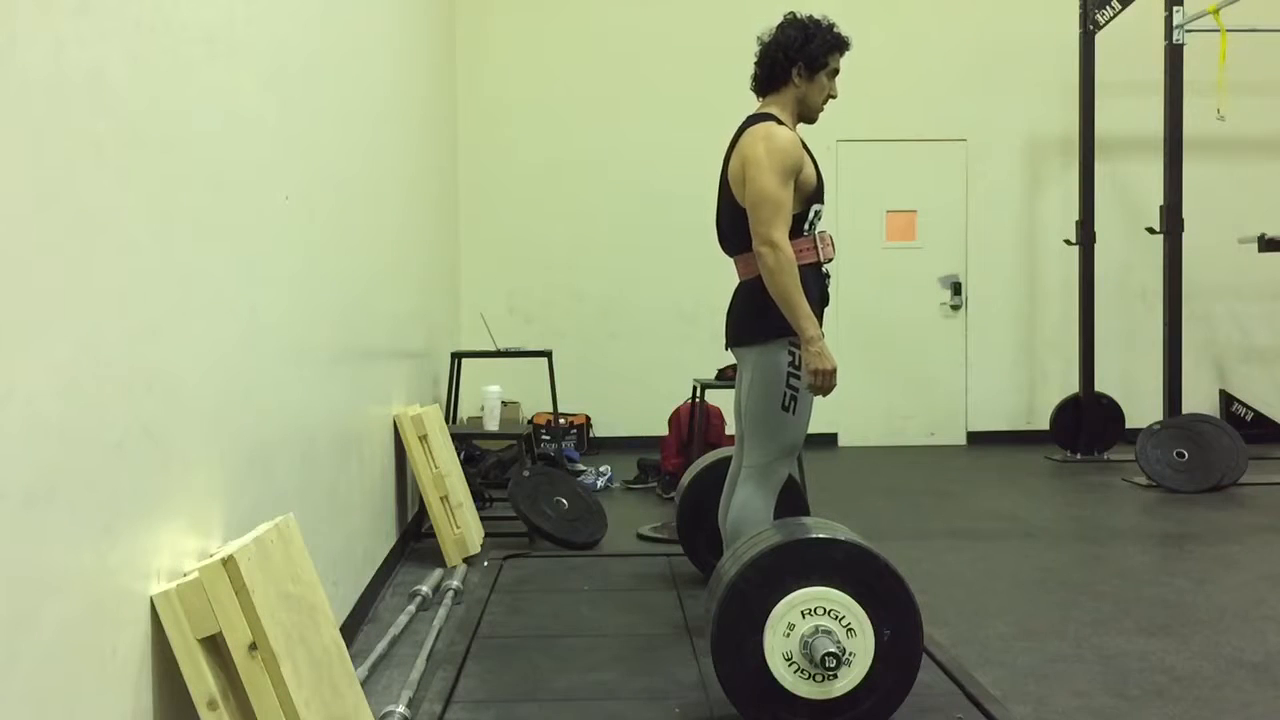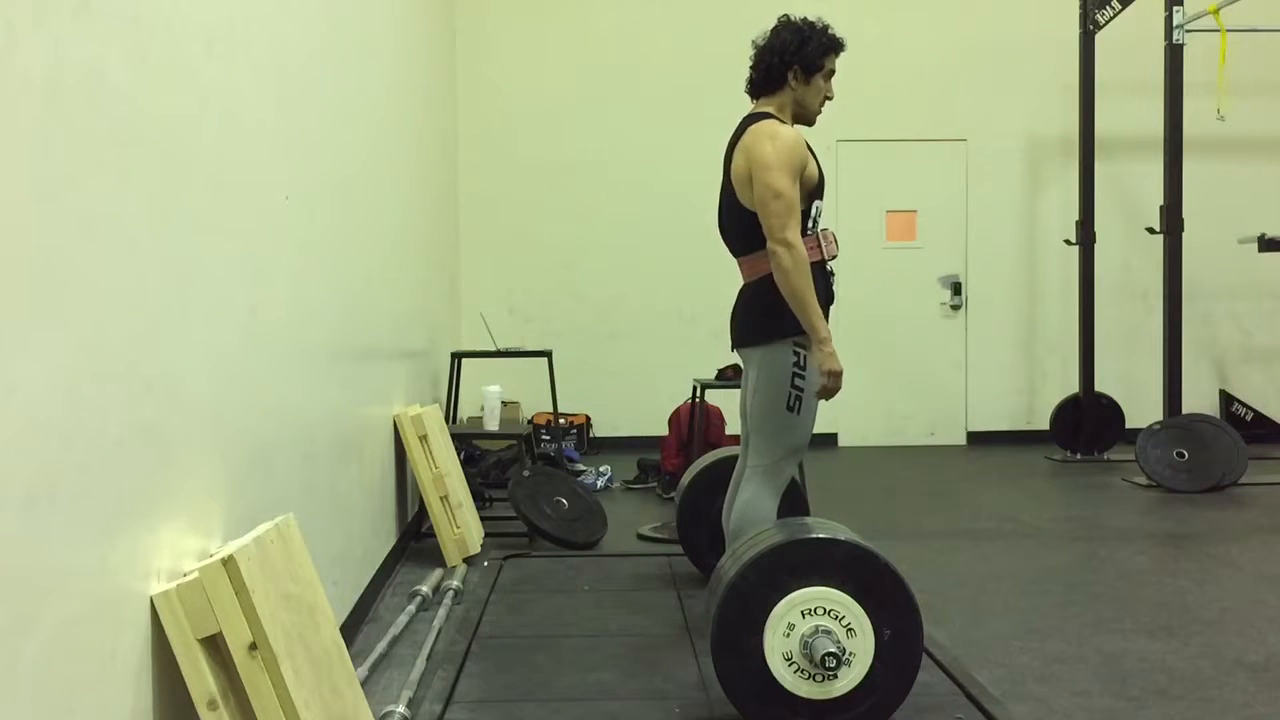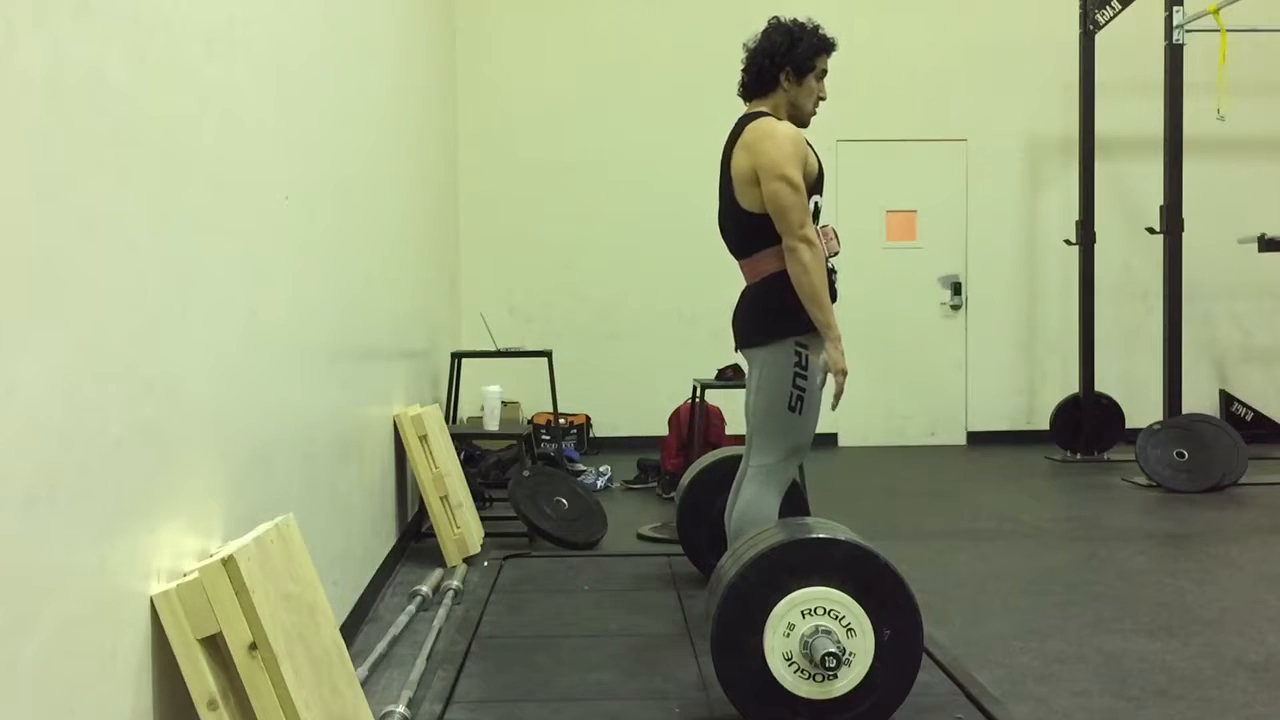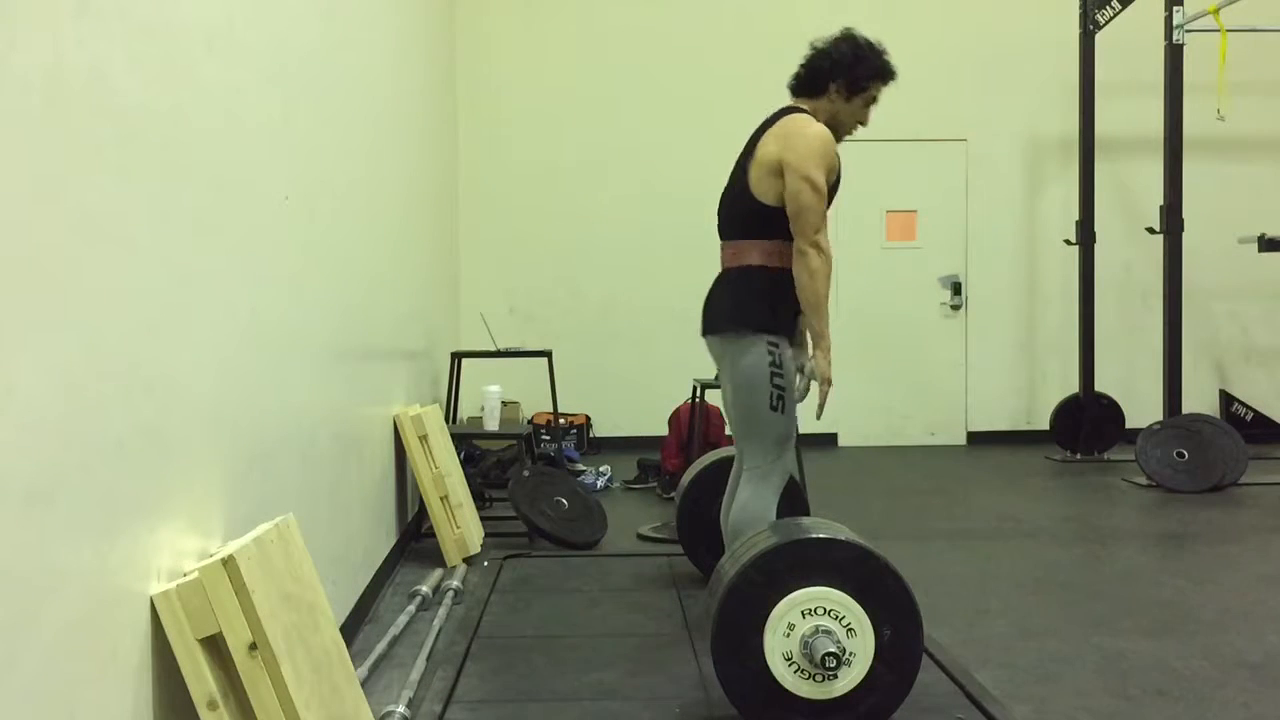
dt=0.3s
person 1, frame 1
left shoulder: (760, 136)
right shoulder: (775, 140)
right elbow: (772, 248)
right wrist: (812, 339)
left hip: (765, 321)
right hip: (778, 325)
left knee: (749, 470)
right knee: (766, 472)
person 1, frame 2
left shoulder: (754, 135)
right shoulder: (777, 139)
right elbow: (785, 248)
right wrist: (823, 340)
left hip: (765, 318)
right hip: (783, 324)
left knee: (756, 469)
right knee: (770, 473)
person 1, frame 3
left shoulder: (748, 136)
right shoulder: (778, 137)
right elbow: (800, 243)
right wrist: (832, 338)
left hip: (767, 317)
right hip: (787, 323)
left knee: (761, 467)
right knee: (773, 471)
person 1, frame 4
left shoulder: (785, 133)
right shoulder: (810, 136)
right elbow: (810, 247)
left wrist: (800, 339)
right wrist: (820, 346)
left hip: (739, 315)
right hip: (752, 320)
left knee: (756, 462)
right knee: (767, 467)
